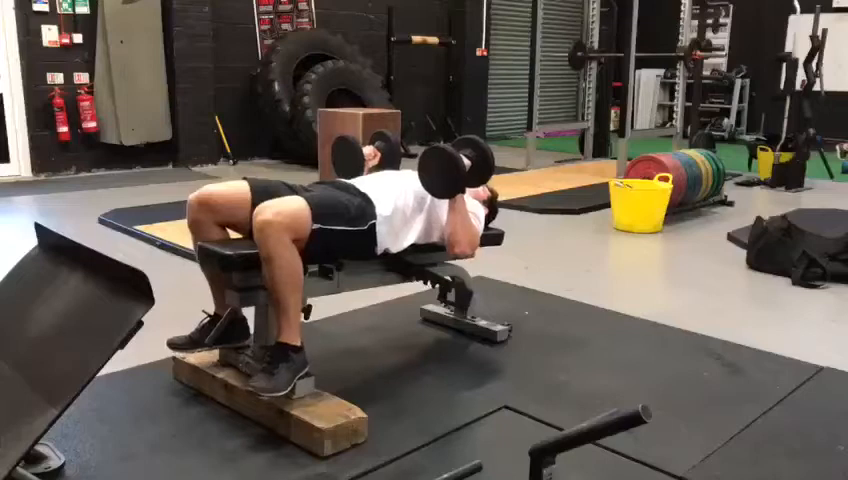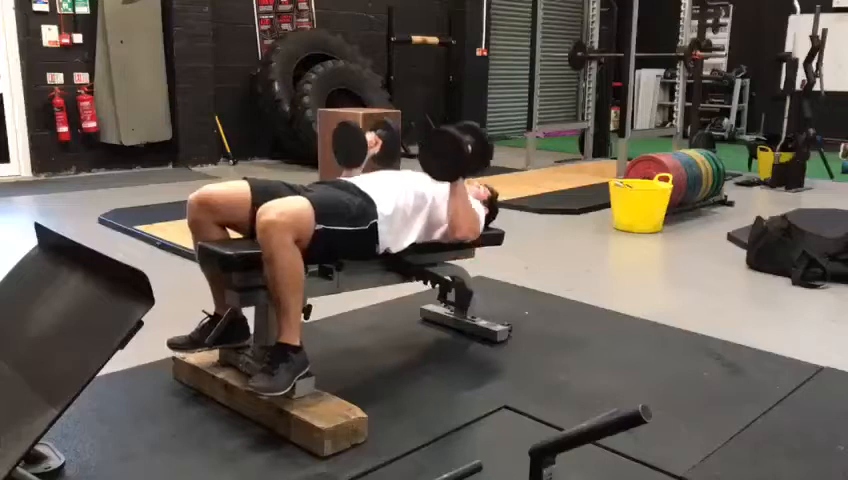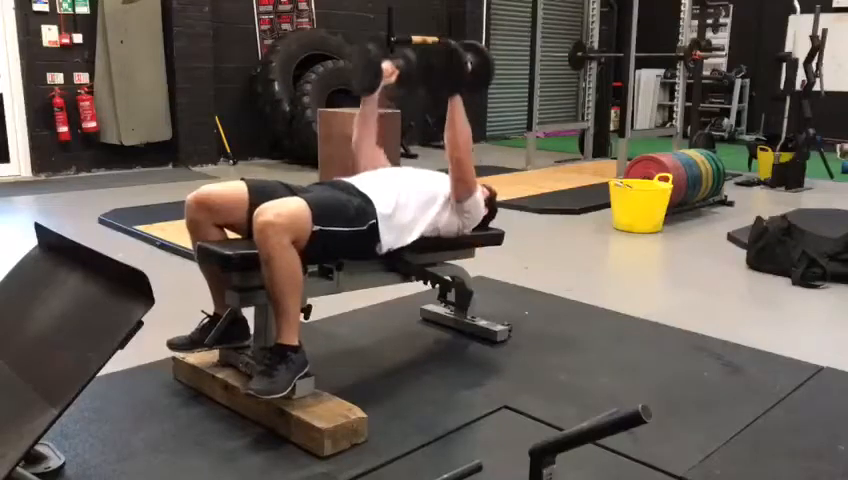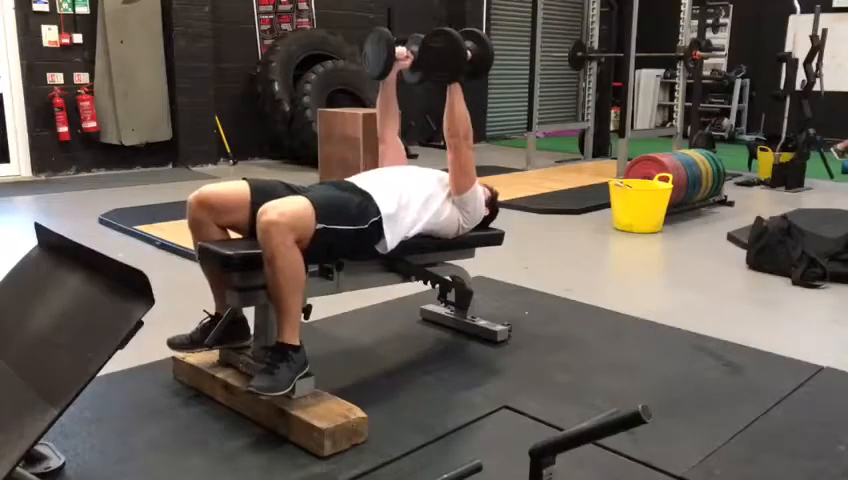
dt=0.3s
person 1, frame 1
left shoulder: (469, 210)
right shoulder: (422, 189)
left elbow: (462, 248)
right wrist: (361, 166)
left hip: (364, 215)
left knee: (272, 220)
right knee: (203, 203)
left ankle: (290, 351)
right ankle: (227, 321)
person 1, frame 2
left shoulder: (469, 206)
right shoulder: (426, 188)
left elbow: (462, 233)
left wrist: (458, 176)
left hip: (367, 215)
left knee: (274, 220)
right knee: (203, 203)
left ankle: (290, 351)
right ankle: (227, 321)
person 1, frame 3
left shoulder: (465, 212)
right shoulder: (417, 185)
left elbow: (461, 159)
right elbow: (364, 145)
left wrist: (455, 96)
right wrist: (373, 91)
left hip: (365, 216)
left knee: (271, 222)
right knee: (201, 203)
left ankle: (289, 352)
right ankle: (227, 321)
person 1, frame 4
left shoulder: (465, 209)
right shoulder: (416, 181)
left elbow: (460, 144)
right elbow: (388, 133)
left wrist: (453, 81)
right wrist: (390, 73)
left hip: (367, 214)
left knee: (275, 222)
right knee: (203, 203)
left ankle: (290, 352)
right ankle: (228, 321)
